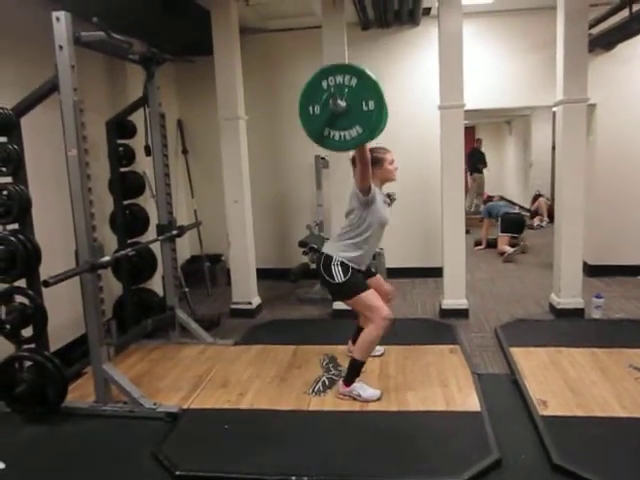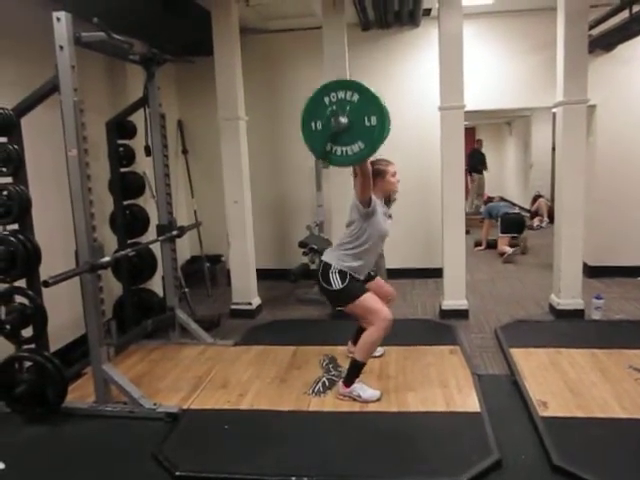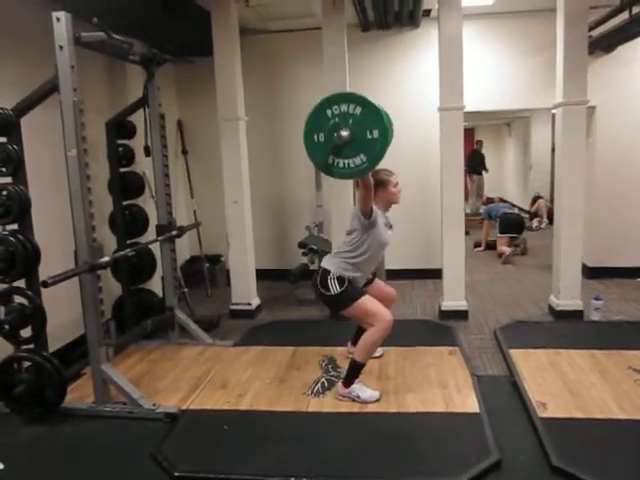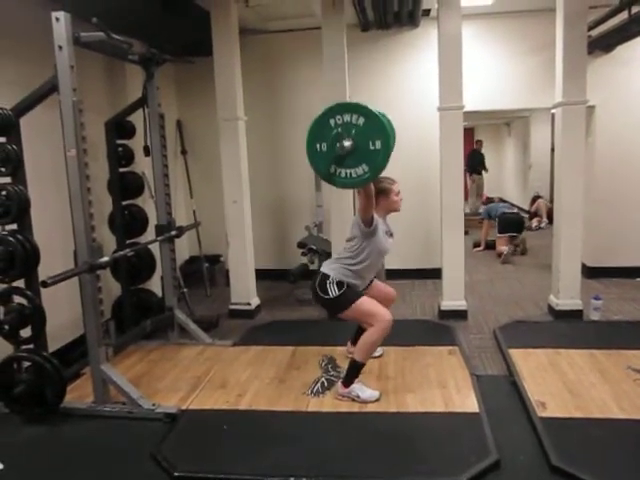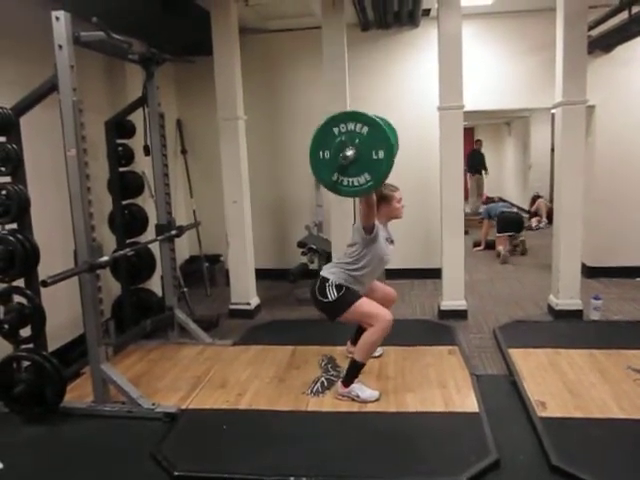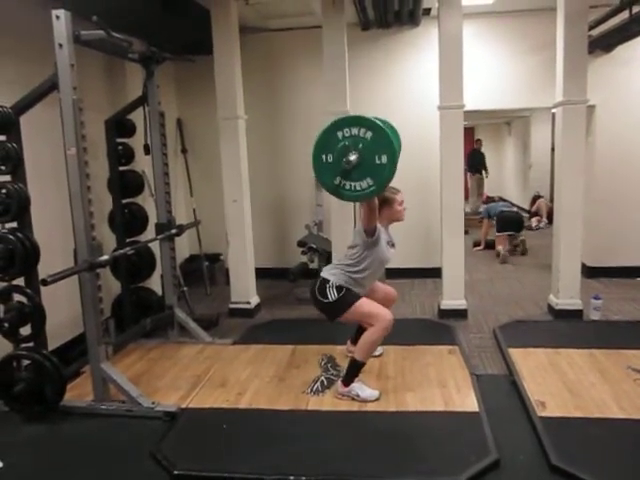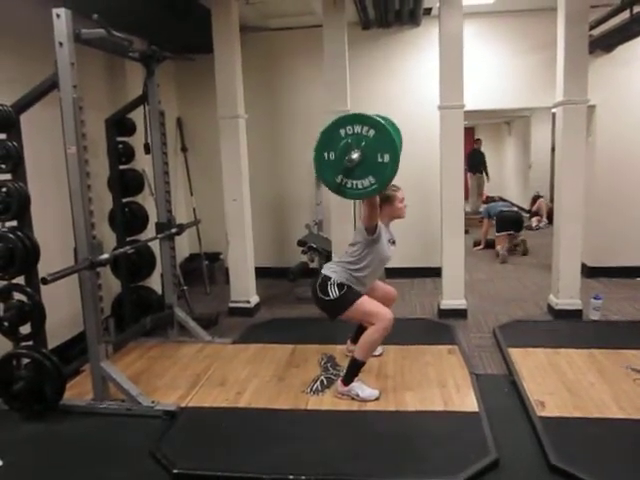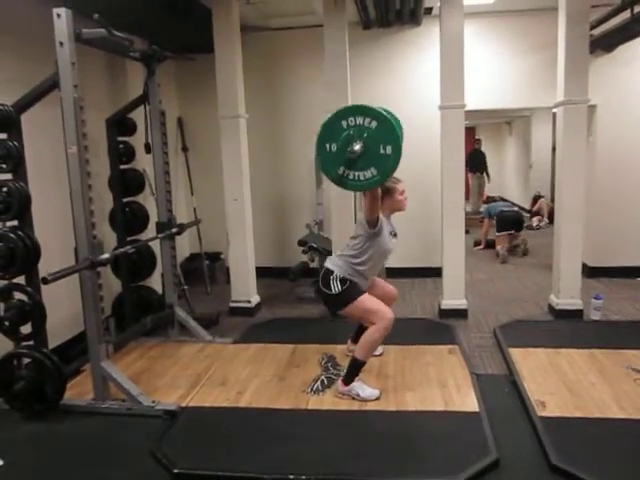
dt=0.1s
person 1, frame 1
left shoulder: (378, 192)
right shoulder: (366, 192)
left elbow: (367, 159)
right elbow: (363, 161)
left hip: (353, 261)
right hip: (336, 264)
left knee: (385, 294)
right knee: (381, 316)
left ankle: (356, 343)
right ankle: (349, 383)
person 1, frame 2
left shoulder: (380, 204)
right shoulder: (367, 204)
left elbow: (366, 172)
right elbow: (364, 172)
left hip: (351, 270)
right hip: (334, 273)
left knee: (387, 296)
right knee: (383, 318)
left ankle: (356, 344)
right ankle: (349, 385)
person 1, frame 3
left shoulder: (381, 213)
right shoulder: (368, 214)
left elbow: (369, 185)
right elbow: (365, 183)
left hip: (349, 275)
right hip: (332, 279)
left knee: (388, 297)
right knee: (383, 320)
left ankle: (356, 344)
right ankle: (348, 385)
person 1, frame 4
left shoulder: (381, 220)
right shoulder: (369, 222)
left elbow: (368, 191)
right elbow: (365, 192)
left hip: (346, 280)
right hip: (331, 284)
left knee: (388, 296)
right knee: (383, 319)
left ankle: (355, 344)
right ankle: (348, 385)
person 1, frame 5
left shoulder: (382, 226)
right shoulder: (370, 229)
left elbow: (371, 200)
right elbow: (367, 200)
left hip: (346, 283)
right hip: (330, 287)
left knee: (389, 297)
right knee: (383, 320)
left ankle: (355, 344)
right ankle: (347, 384)
person 1, frame 6
left shoulder: (383, 229)
right shoulder: (372, 231)
left elbow: (371, 204)
right elbow: (369, 202)
left hip: (345, 284)
right hip: (330, 289)
left knee: (389, 296)
right knee: (384, 320)
left ankle: (355, 344)
right ankle: (347, 384)
person 1, frame 7
left shoulder: (384, 226)
right shoulder: (373, 229)
left elbow: (371, 200)
right elbow: (371, 200)
left hip: (346, 282)
right hip: (331, 287)
left knee: (389, 296)
right knee: (384, 319)
left ankle: (355, 343)
right ankle: (347, 383)
person 1, frame 8
left shoulder: (385, 219)
right shoulder: (374, 222)
left elbow: (375, 192)
right elbow: (371, 193)
left hip: (350, 276)
right hip: (334, 280)
left knee: (389, 295)
right knee: (384, 318)
left ankle: (356, 343)
right ankle: (347, 384)
